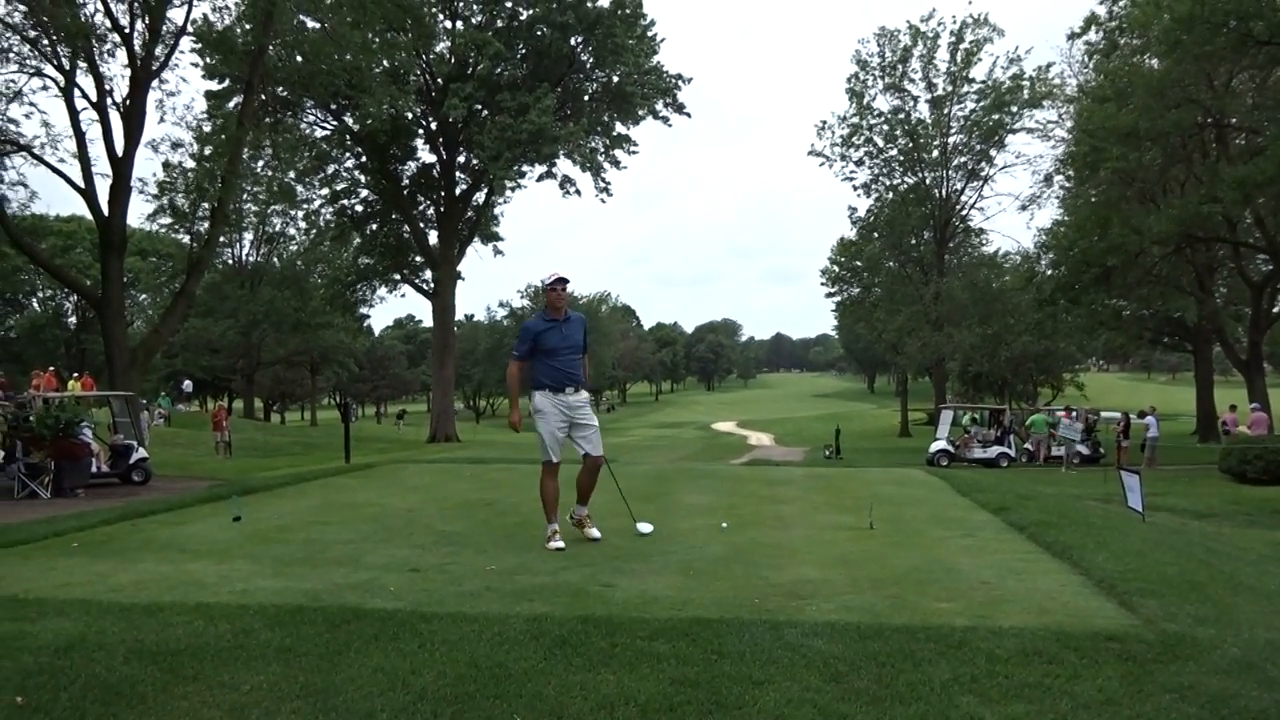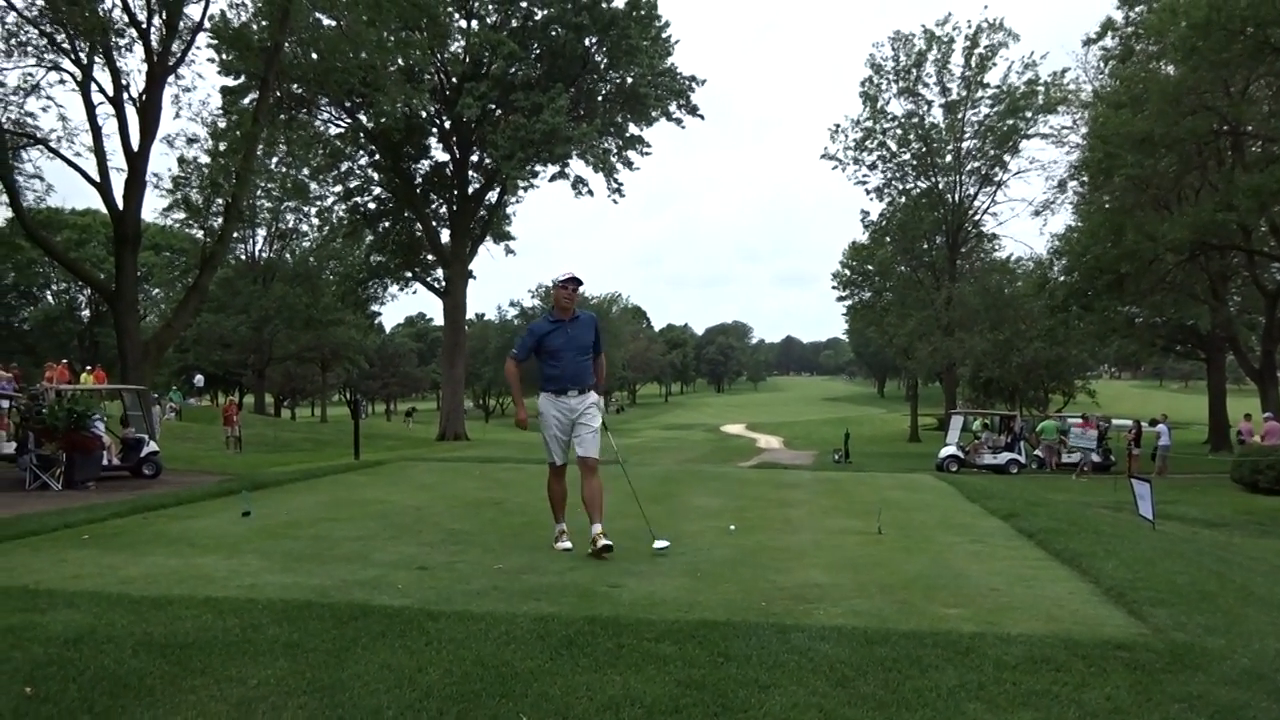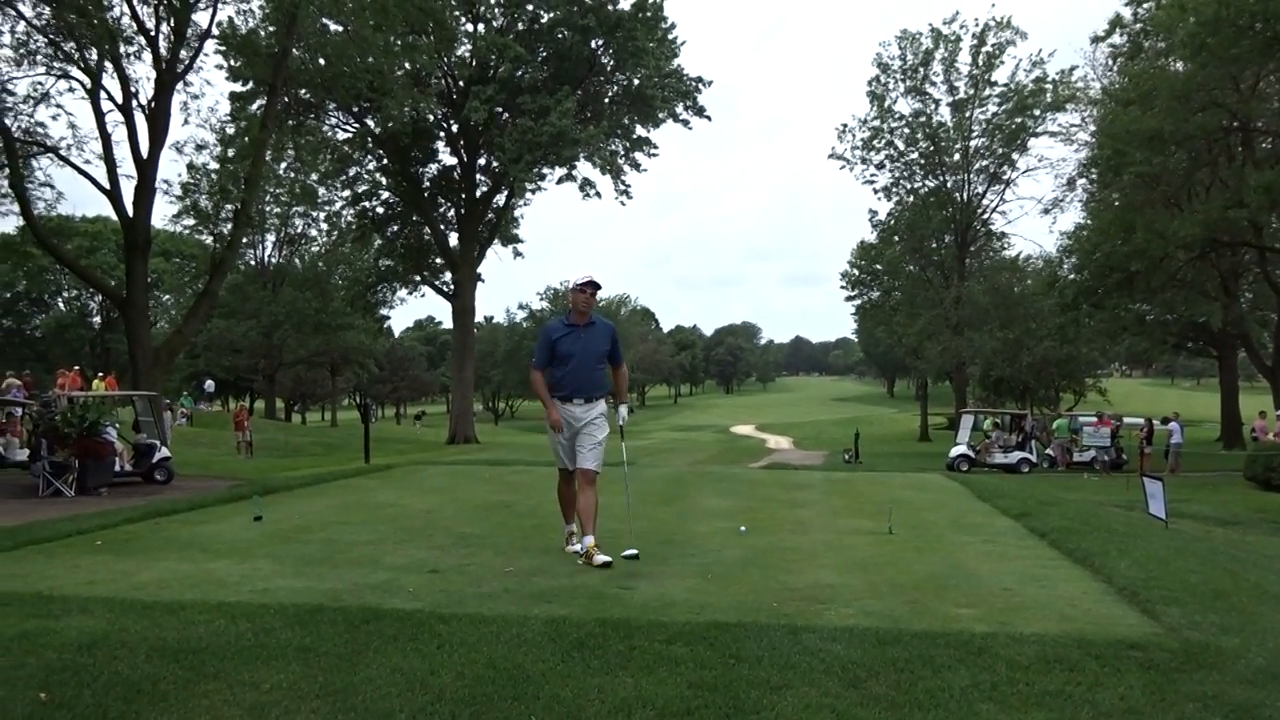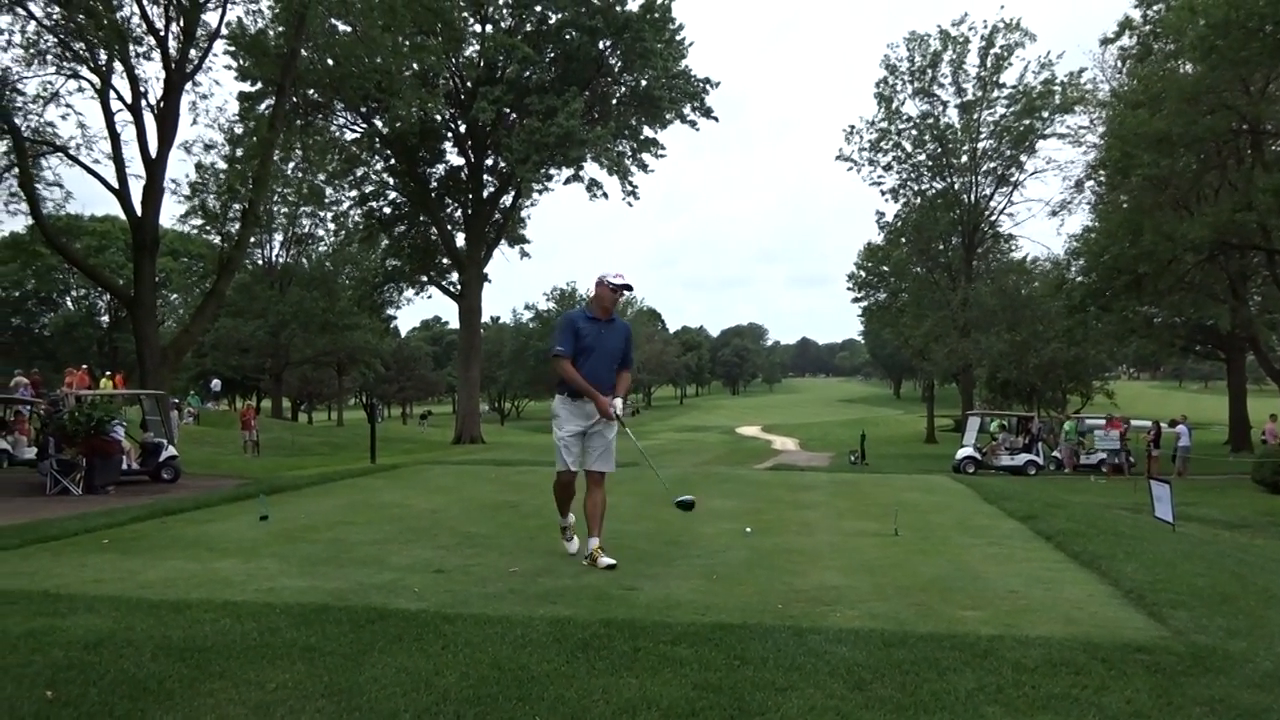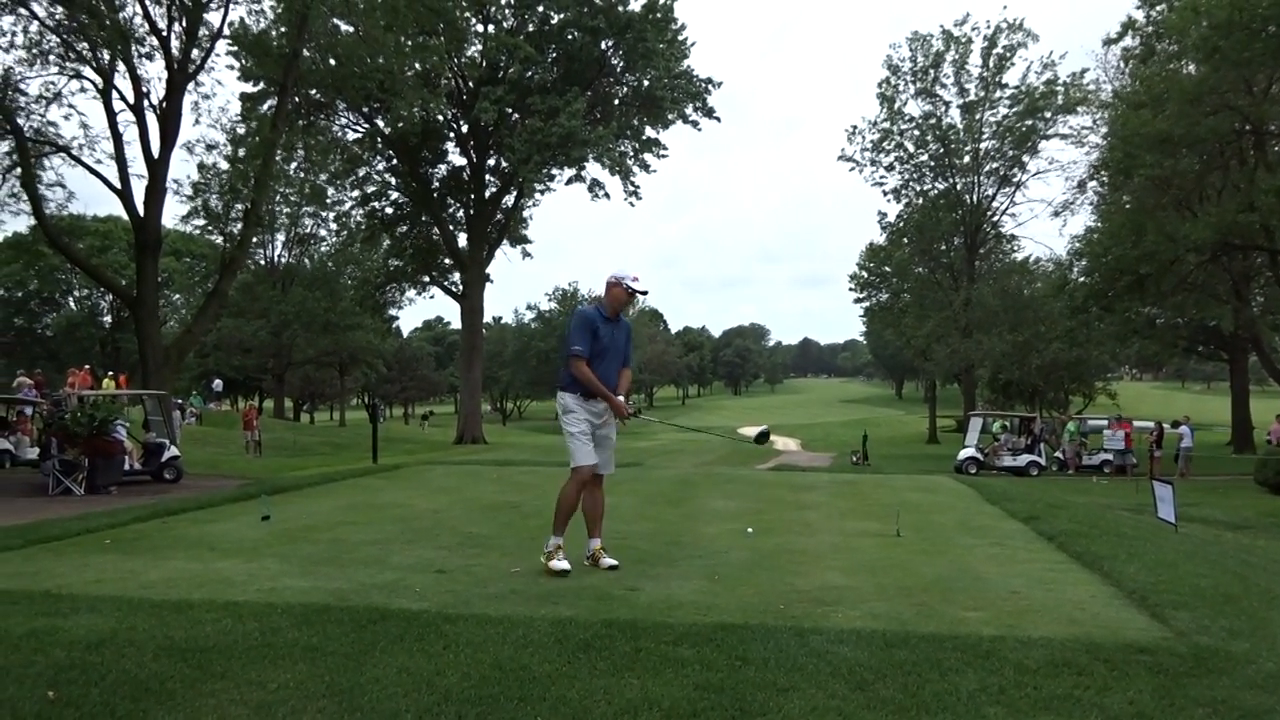
dt=0.3s
person 1, frame 1
left shoulder: (579, 321)
right shoulder: (533, 326)
right elbow: (514, 367)
right wrist: (514, 408)
left hip: (579, 399)
right hip: (549, 401)
left knee: (595, 459)
right knee: (551, 466)
left ankle: (580, 513)
right ankle: (553, 529)
person 1, frame 2
left shoulder: (590, 321)
right shoulder: (538, 328)
left elbow: (598, 357)
right elbow: (512, 363)
left wrist: (599, 393)
right wrist: (519, 406)
left hip: (586, 402)
right hip: (553, 403)
left knee: (589, 466)
right knee: (557, 469)
left ankle: (598, 533)
right ankle: (560, 530)
person 1, frame 3
left shoulder: (607, 329)
right shoulder: (552, 330)
left elbow: (619, 368)
right elbow: (537, 372)
left wrist: (623, 404)
right wrist: (550, 409)
left hip: (594, 410)
right hip: (561, 409)
left knee: (588, 478)
right knee: (567, 475)
left ankle: (589, 547)
right ankle: (570, 531)
person 1, frame 4
left shoulder: (623, 329)
right shoulder: (572, 320)
left elbow: (625, 370)
right elbow: (562, 365)
left wrist: (617, 399)
right wrist: (597, 397)
left hip: (603, 410)
right hip: (569, 406)
left knee: (596, 479)
right knee: (566, 476)
left ankle: (594, 547)
right ankle: (566, 521)
person 1, frame 5
left shoulder: (625, 327)
right shoulder: (585, 317)
left elbow: (625, 368)
right elbow: (577, 366)
left wrist: (621, 397)
right wrist: (612, 399)
left hip: (605, 408)
right hip: (576, 404)
left knee: (596, 480)
right knee: (582, 474)
left ankle: (594, 548)
right ankle: (554, 546)
